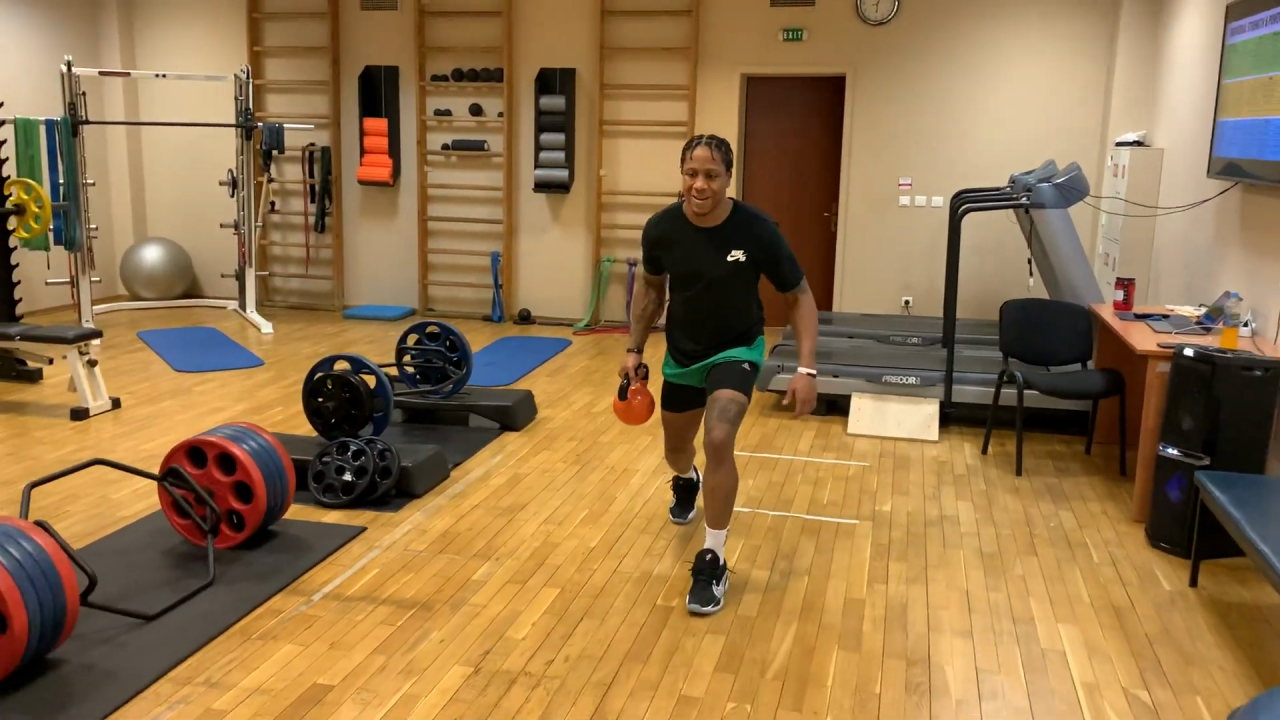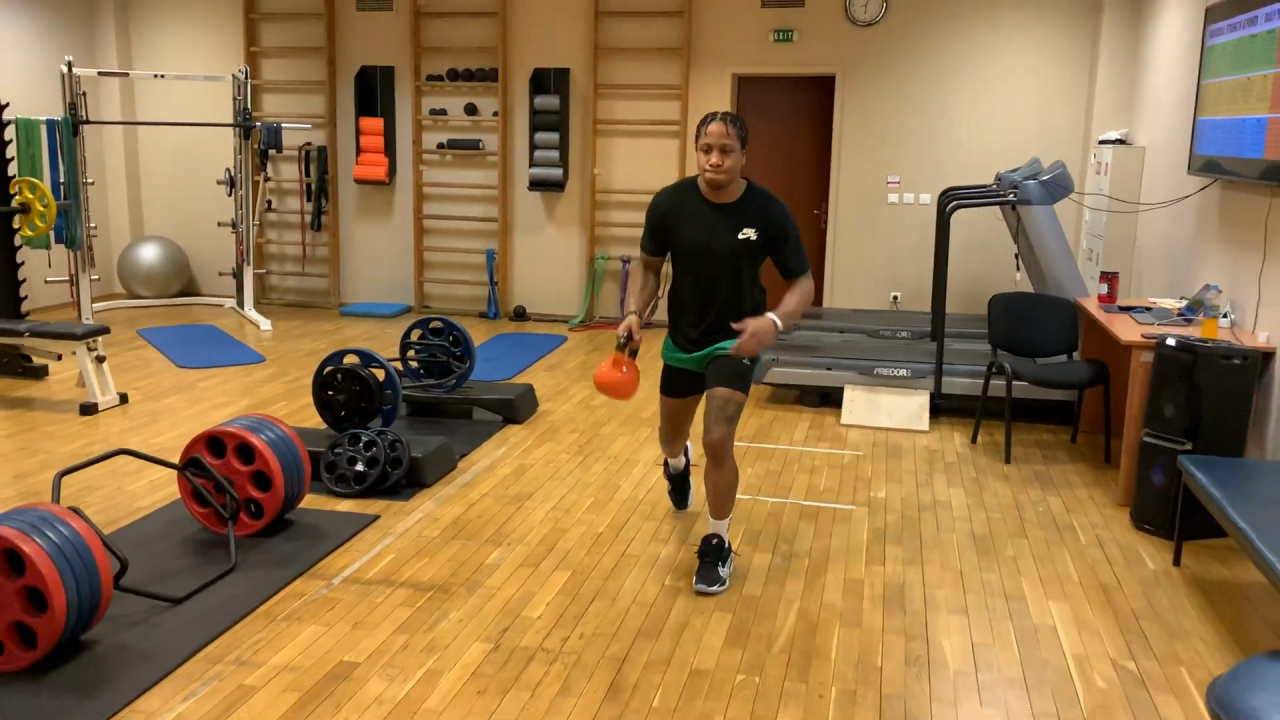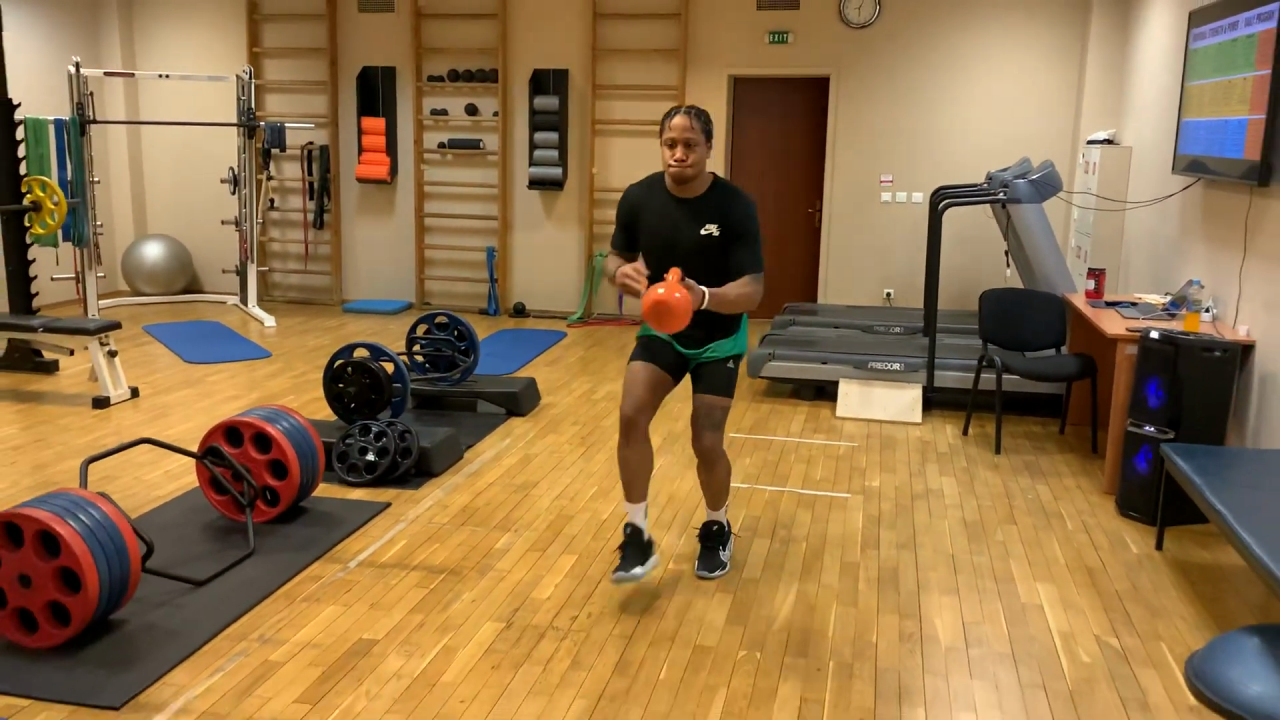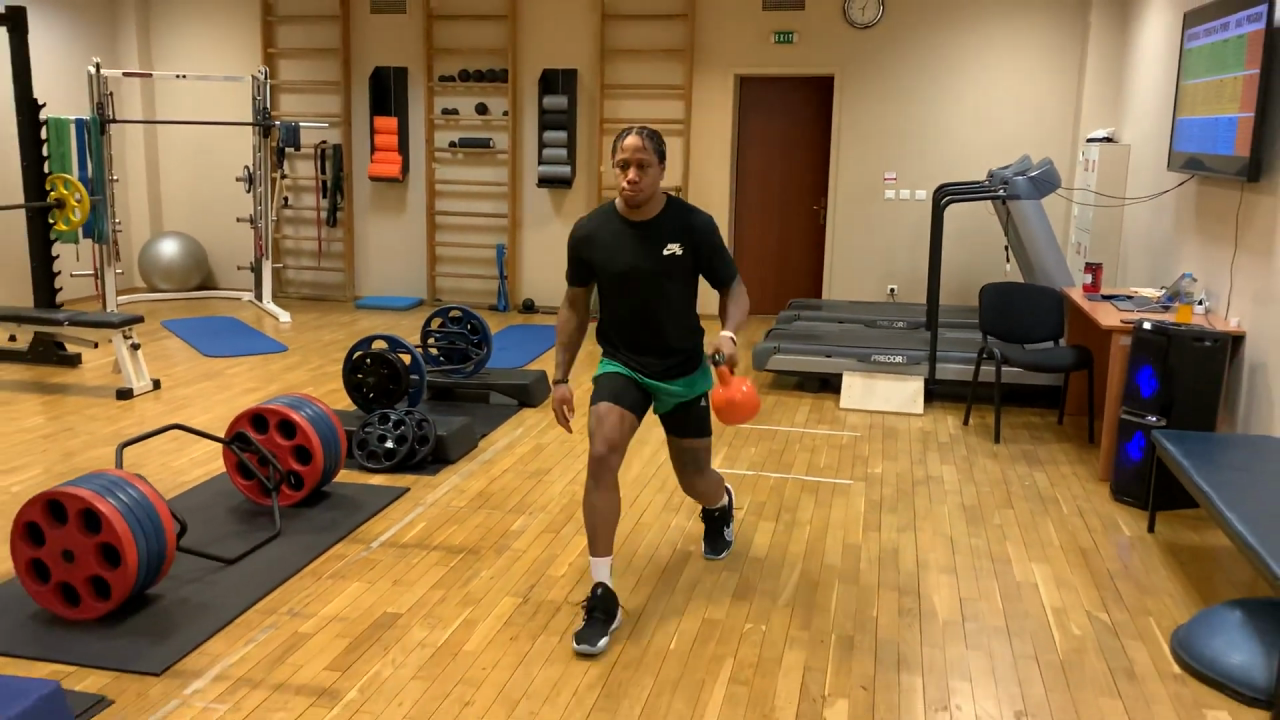
dt=0.3s
person 1, frame 1
left shoulder: (758, 232)
right shoulder: (661, 228)
left elbow: (800, 296)
left wrist: (806, 368)
right wrist: (634, 346)
left hip: (736, 350)
right hip: (681, 353)
left knee: (718, 442)
right knee: (676, 448)
left ankle: (712, 560)
right ankle: (687, 482)
person 1, frame 2
left shoulder: (769, 212)
right shoulder: (669, 204)
left elbow: (802, 282)
right elbow: (650, 266)
left wrist: (775, 321)
right wrist: (633, 313)
left hip: (736, 339)
right hip: (682, 339)
left knee: (717, 440)
right knee: (670, 436)
left ankle: (717, 544)
right ankle: (677, 464)
person 1, frame 3
left shoulder: (734, 205)
right shoulder: (638, 199)
left elbow: (752, 288)
right elbow: (619, 258)
left wrist: (705, 295)
right wrist: (624, 273)
left hip: (719, 336)
right hip: (662, 329)
left knee: (706, 443)
right knee: (631, 417)
left ankle: (716, 529)
right ankle: (637, 536)
person 1, frame 4
left shoulder: (693, 226)
right shoulder: (589, 232)
left elbow: (734, 288)
right elbow: (575, 303)
left wrist: (728, 334)
right wrist: (562, 375)
left hip: (683, 371)
right hip: (621, 365)
left knee: (695, 483)
right knee: (601, 456)
left ankle: (720, 504)
right ankle: (601, 593)
